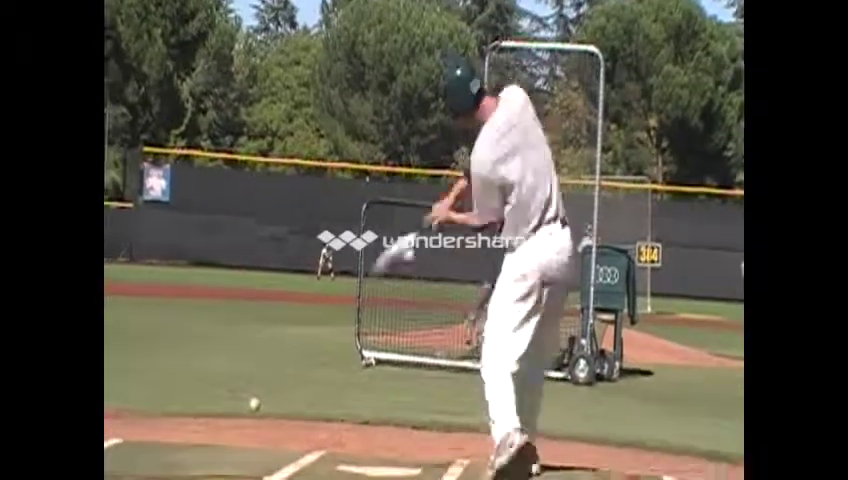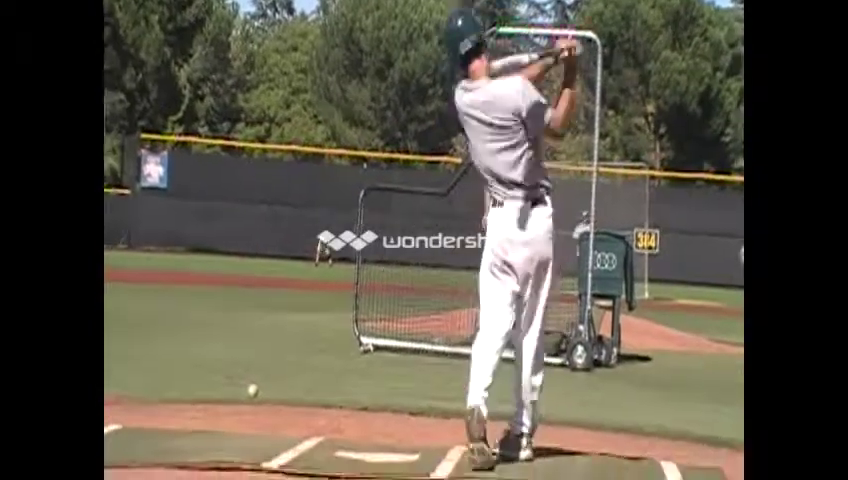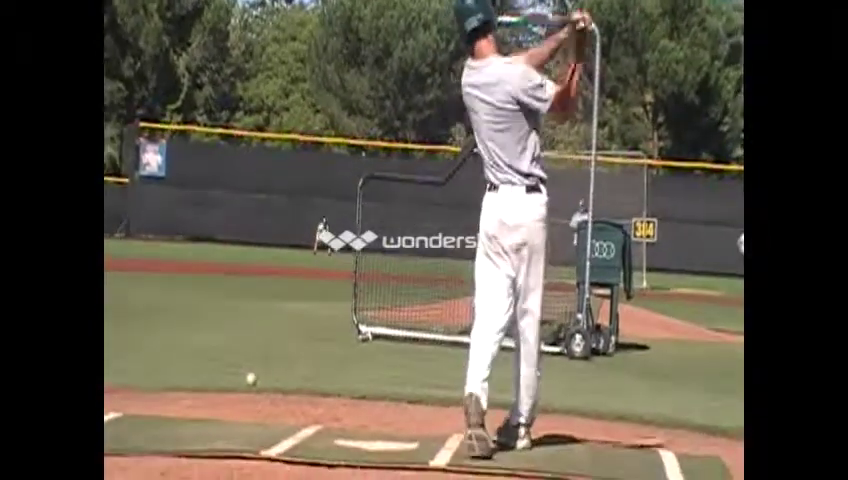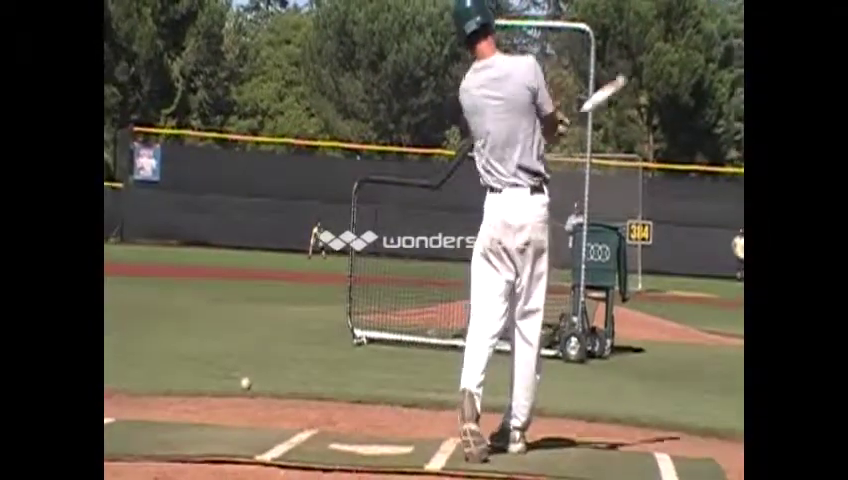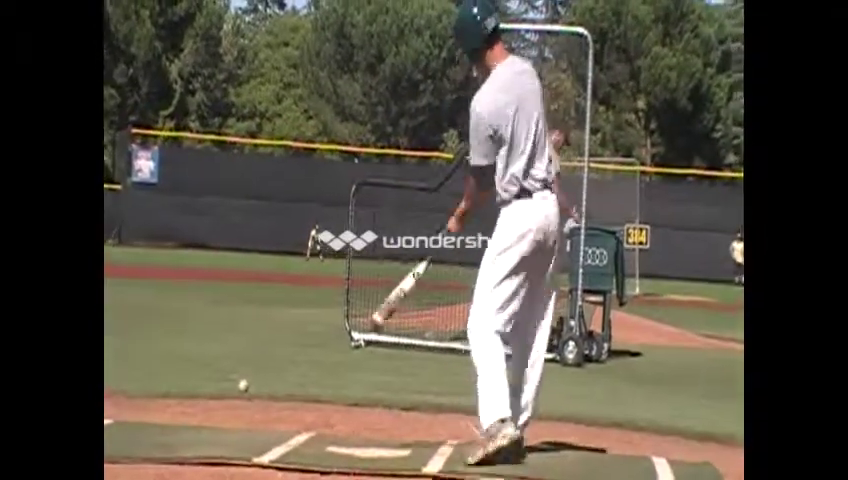
dt=0.3s
person 1, frame 1
left shoulder: (485, 158)
right shoulder: (516, 98)
left elbow: (486, 219)
left wrist: (450, 216)
left hip: (529, 251)
right hip: (558, 242)
left knee: (499, 355)
right knee: (534, 354)
left ankle: (510, 438)
right ankle: (522, 443)
person 1, frame 2
left shoulder: (462, 97)
right shoulder: (516, 92)
right elbow: (558, 125)
left wrist: (548, 60)
right wrist: (569, 72)
left hip: (499, 219)
right hip: (534, 218)
left knee: (492, 326)
right knee: (530, 332)
left ankle: (477, 407)
right ankle: (521, 433)
person 1, frame 3
left shoulder: (469, 76)
right shoulder: (518, 78)
right elbow: (564, 107)
right wrist: (577, 54)
left hip: (495, 204)
right hip: (528, 205)
left knee: (489, 315)
right knee: (527, 318)
left ankle: (475, 393)
right ankle: (520, 422)
person 1, frame 4
left shoulder: (467, 89)
right shoulder: (526, 68)
right elbow: (550, 125)
right wrist: (553, 120)
left hip: (497, 206)
right hip: (534, 206)
left knee: (486, 316)
right knee: (528, 323)
left ankle: (470, 398)
right ankle: (515, 426)
person 1, frame 5
left shoulder: (483, 102)
right shoulder: (527, 72)
left elbow: (481, 175)
left wrist: (459, 216)
left hip: (519, 212)
right hip: (547, 208)
left knee: (484, 321)
right knee: (532, 329)
left ankle: (499, 421)
right ankle: (515, 425)
